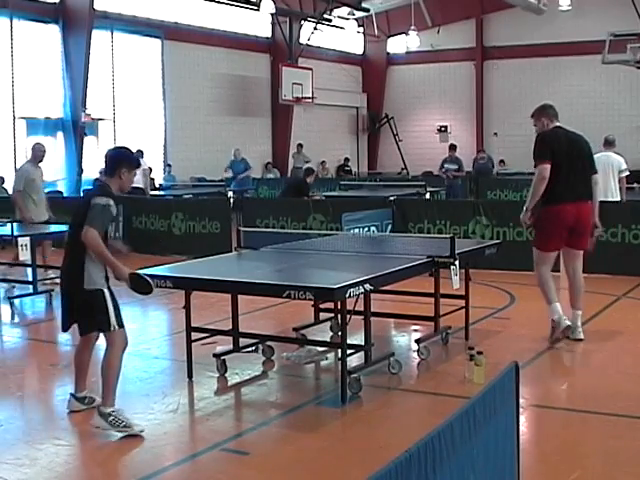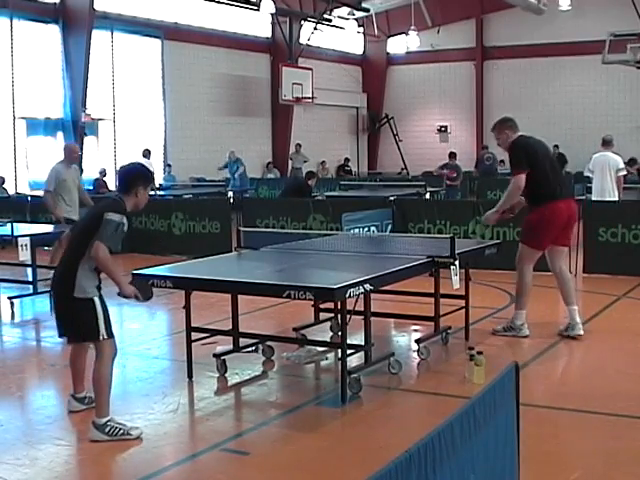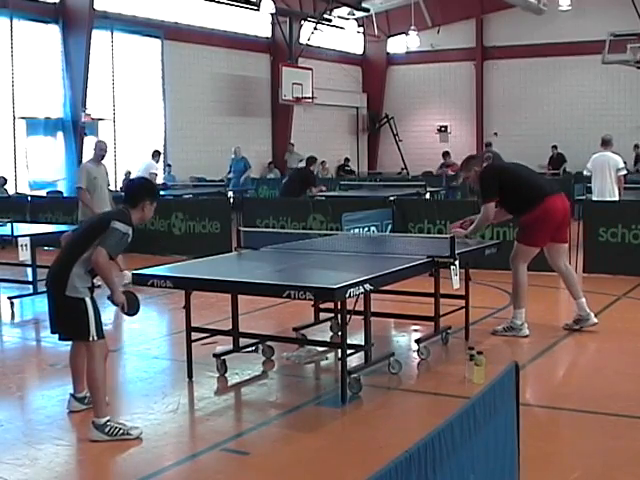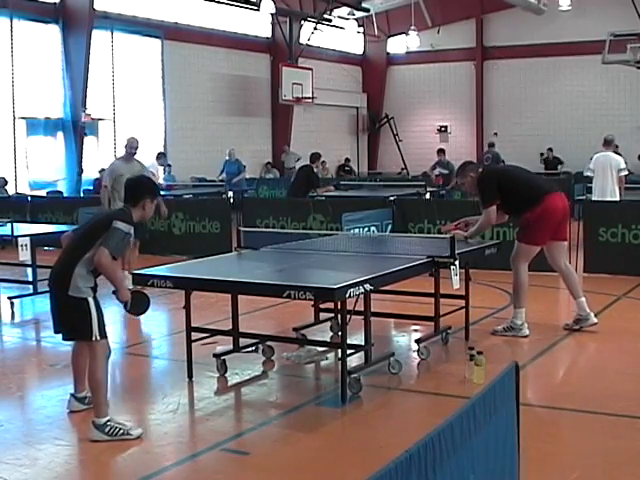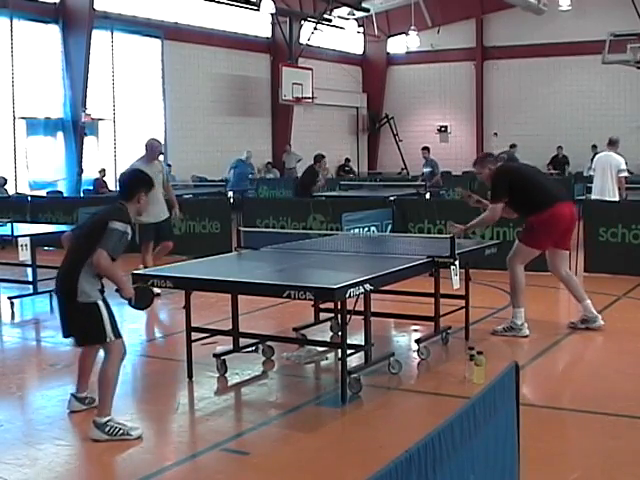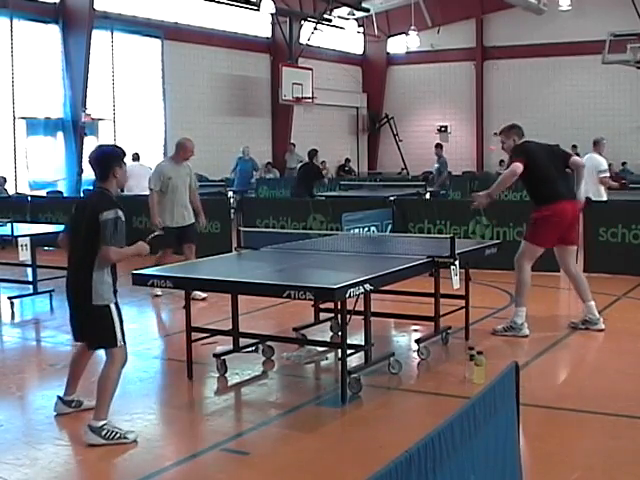
dt=0.5s
person 1, frame 1
left shoulder: (93, 195)
right shoulder: (104, 198)
right elbow: (89, 236)
left wrist: (112, 248)
right wrist: (115, 265)
left hip: (72, 276)
right hip: (90, 279)
left knee: (89, 335)
right knee: (117, 340)
left ankle: (80, 395)
right ankle: (107, 411)
person 1, frame 2
left shoulder: (104, 207)
right shoulder: (117, 213)
left elbow: (70, 238)
right elbow: (99, 252)
right wrist: (122, 283)
left hip: (64, 281)
right hip: (81, 286)
left knee: (81, 340)
right knee: (106, 349)
left ankle: (79, 395)
right ankle: (102, 422)
person 1, frame 3
left shoulder: (109, 217)
right shoulder: (123, 224)
left elbow: (67, 238)
right elbow: (99, 258)
right wrist: (115, 290)
left hip: (59, 279)
right hip: (73, 285)
left knee: (81, 339)
right knee: (97, 349)
left ankle: (79, 396)
right ankle: (101, 423)
person 1, frame 4
left shoulder: (110, 217)
right shoulder: (125, 223)
left elbow: (68, 238)
right elbow: (102, 258)
right wrist: (121, 288)
left hip: (61, 279)
right hip: (77, 286)
left knee: (83, 339)
right knee: (99, 349)
left ankle: (79, 395)
right ankle: (102, 423)
person 1, frame 5
left shoulder: (104, 215)
right shoulder: (121, 222)
left elbow: (68, 240)
right elbow: (100, 261)
right wrist: (123, 284)
left hip: (67, 285)
right hip: (84, 289)
left knee: (92, 342)
right knee: (115, 349)
left ankle: (80, 396)
right ankle: (103, 421)
person 1, frame 6
left shoulder: (85, 202)
right shoulder: (111, 208)
left elbow: (64, 240)
right elbow: (110, 255)
right wrist: (136, 249)
left hip: (77, 285)
right hip: (98, 291)
left knee: (88, 344)
right knee: (117, 354)
left ankle: (67, 398)
right ankle: (98, 426)
person 2, frame 1
left shoulder: (545, 138)
right shoulder: (581, 140)
left elbow: (543, 175)
right elbow: (593, 181)
left wrist: (528, 208)
right wrist: (595, 218)
left hip: (556, 209)
right hip: (583, 208)
left knee: (542, 268)
right knee: (574, 269)
left ankle: (558, 317)
right ankle: (576, 325)
person 2, frame 2
left shoulder: (517, 146)
right shoulder: (536, 144)
left elbow: (518, 184)
left wrist: (497, 211)
right wrist: (517, 203)
left hip: (548, 210)
right hip: (567, 205)
left knee: (524, 263)
right knee: (559, 266)
left ankle: (518, 324)
right ankle: (574, 322)
person 2, frame 3
left shoulder: (487, 174)
right shoulder: (501, 171)
left elbow: (488, 215)
right elbow: (506, 212)
left wrist: (467, 233)
right wrist: (477, 219)
left hip: (544, 209)
right hip: (560, 203)
left knee: (518, 262)
right knee: (560, 264)
left ankle: (518, 323)
right ankle: (585, 314)
person 2, frame 4
left shoulder: (485, 179)
right shoulder: (497, 175)
left elbow: (490, 220)
right elbow: (501, 216)
left wrist: (467, 235)
right wrist: (473, 220)
left hip: (543, 208)
right hip: (559, 202)
left knee: (519, 262)
right knee: (560, 263)
left ankle: (518, 323)
right ankle: (584, 314)
person 2, frame 5
left shoulder: (502, 175)
right shoulder: (518, 171)
left elbow: (493, 215)
right elbow: (519, 208)
left wrist: (465, 228)
right wrist: (491, 205)
left hip: (550, 215)
right hip: (567, 210)
left knee: (515, 263)
right knee: (560, 269)
left ankle: (518, 323)
right ankle: (591, 316)
person 2, frame 6
left shoulder: (521, 150)
right shoulder: (549, 148)
left elbow: (514, 171)
right elbow: (580, 164)
left wrist: (489, 195)
right wrist: (577, 195)
left hip: (551, 210)
right hip: (570, 207)
left knee: (522, 261)
right knee: (569, 266)
left ankle: (519, 323)
right ankle: (593, 317)
person 3, frame 1
left shoulder: (39, 169)
right shoulder: (24, 170)
right elbow: (16, 193)
left wrist: (48, 212)
right wrist: (24, 213)
left hip: (42, 215)
right hip: (30, 217)
left knee: (46, 242)
left ankle: (47, 272)
person 3, frame 2
left shoulder: (75, 169)
right shoulder: (56, 170)
left elbow: (81, 192)
right elbow: (47, 194)
right wrist: (55, 213)
left hip: (73, 214)
right hip: (63, 215)
left knee: (61, 244)
person 3, frame 3
left shoulder: (103, 168)
right shoulder: (85, 168)
right elbow: (81, 192)
left wrist: (113, 210)
right wrist: (94, 210)
right hip: (89, 216)
left ankle: (124, 274)
person 3, frame 4
left shoulder: (140, 166)
right shoulder: (115, 166)
right elbow: (105, 188)
left wrist: (161, 204)
right wrist: (106, 210)
left knee: (135, 244)
left ankle: (128, 276)
right ankle: (124, 274)
person 3, frame 5
left shoulder: (160, 165)
right shoulder: (136, 168)
left elbow: (167, 187)
left wrist: (175, 205)
left hip: (162, 214)
right hip: (144, 217)
left knee: (168, 245)
right knee: (147, 248)
person 3, frame 6
left shoulder: (188, 167)
right shoulder: (162, 168)
left elbow: (193, 192)
right elbow: (153, 193)
left wrist: (200, 213)
right wrist: (154, 216)
left hip: (188, 219)
right hip: (168, 221)
left knee: (190, 251)
right knee: (166, 253)
